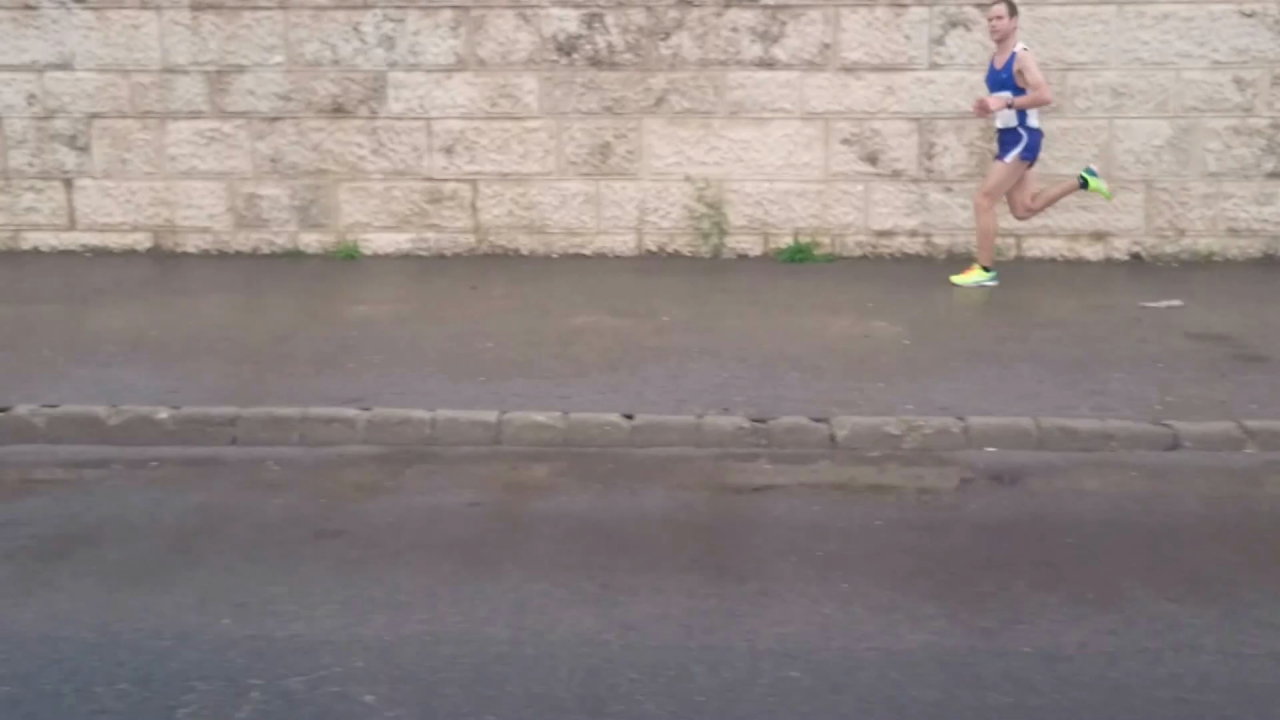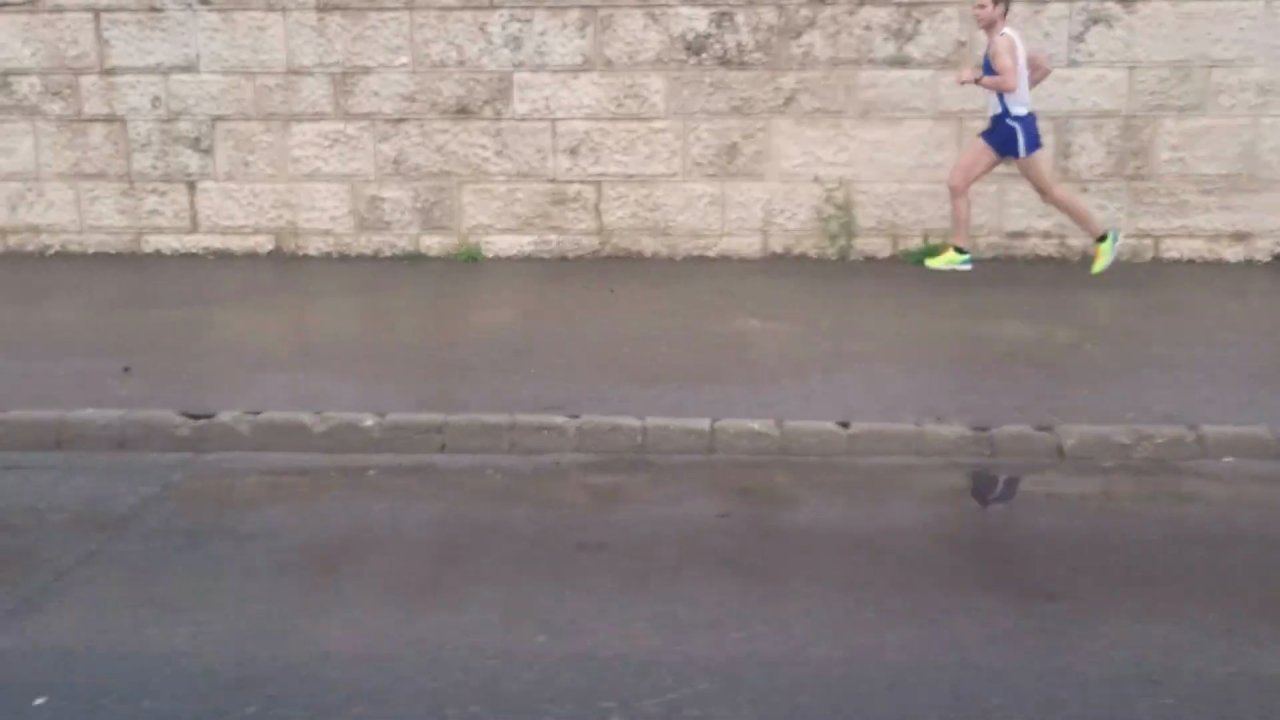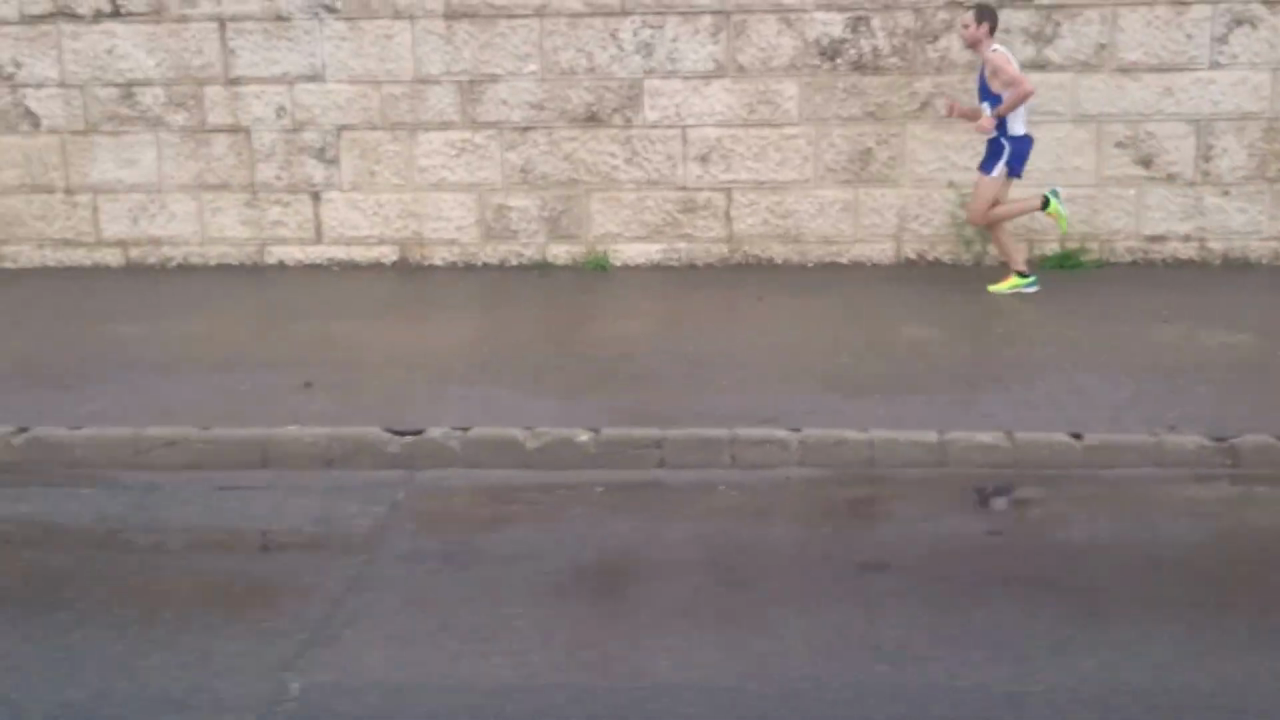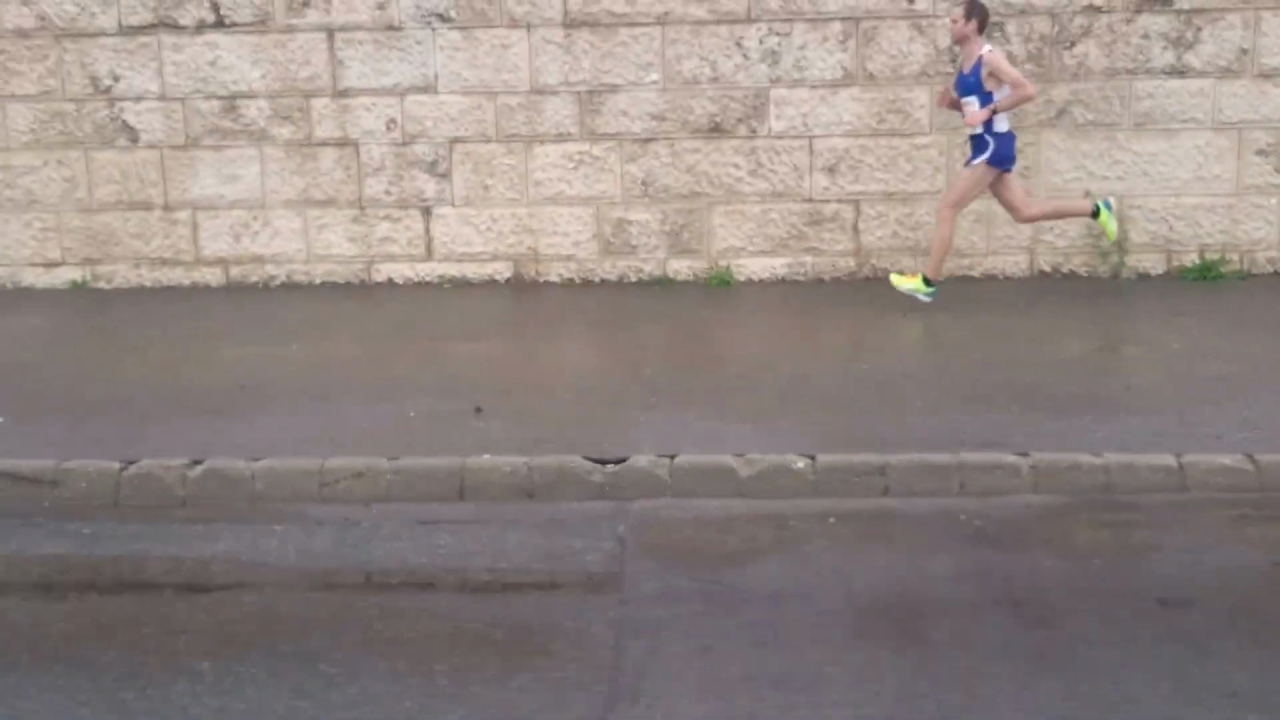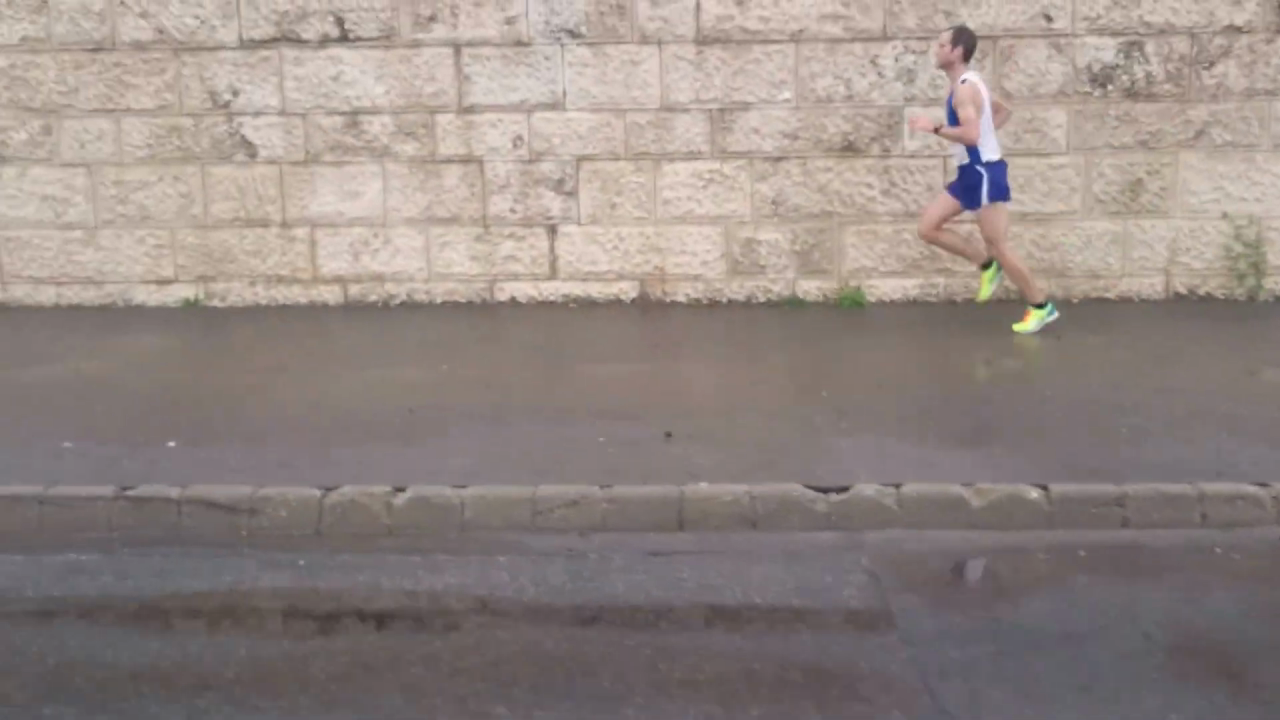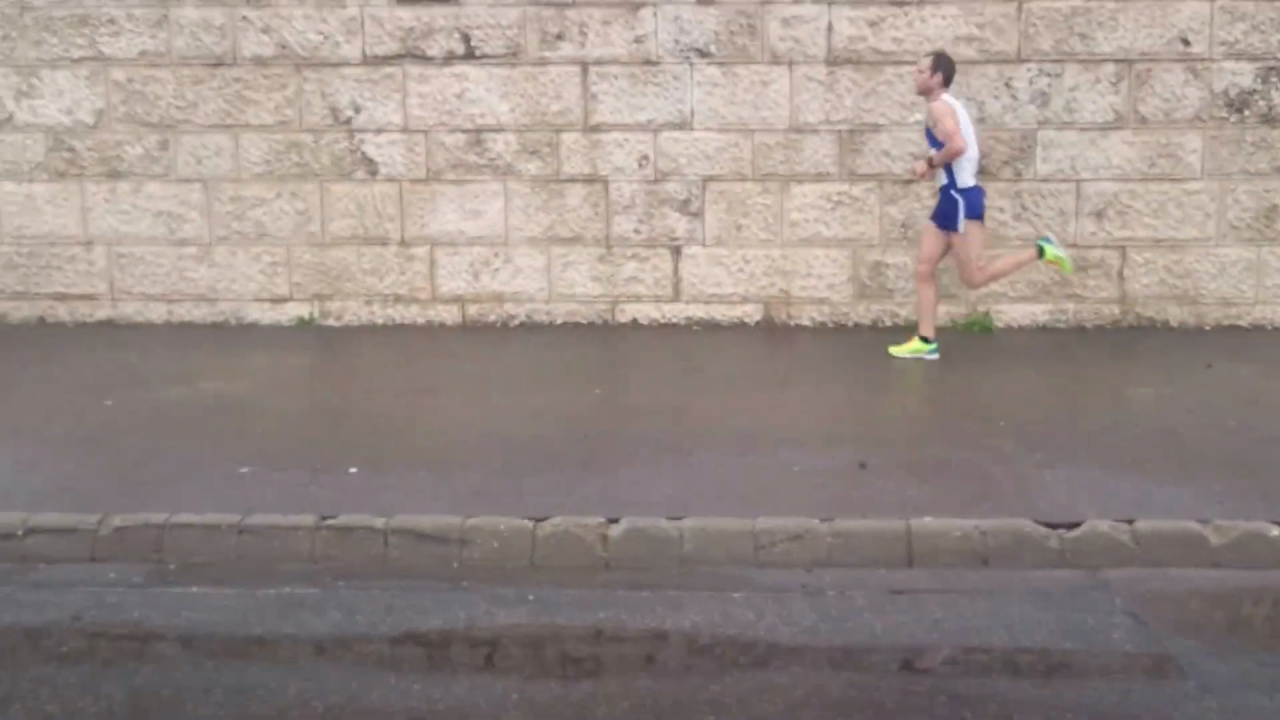
dt=0.2s
person 1, frame 1
left shoulder: (1022, 56)
right shoulder: (996, 58)
left elbow: (1045, 97)
left wrist: (1006, 104)
right wrist: (986, 107)
left hip: (1022, 138)
right hip: (1009, 139)
left knee: (982, 201)
right knee: (1023, 211)
left ankle: (985, 269)
right ankle: (1083, 182)
person 1, frame 2
left shoulder: (1002, 40)
right shoulder: (1004, 40)
left elbow: (1009, 83)
right elbow: (1043, 68)
left wrist: (974, 78)
left hip: (1014, 129)
right hip: (1000, 128)
left knee: (1049, 194)
right knee: (956, 181)
left ankle: (1103, 239)
right ankle: (959, 253)
person 1, frame 3
left shoulder: (995, 57)
right shoulder: (993, 60)
left elbow: (1027, 88)
left wrist: (995, 116)
right wrist: (962, 112)
left hip: (1007, 147)
right hip: (1002, 145)
left knee: (978, 217)
right knee: (987, 217)
left ankle: (1045, 203)
right ankle: (1022, 275)
person 1, frame 4
left shoulder: (991, 58)
right shoulder: (967, 61)
left elbow: (1028, 92)
left wrist: (989, 112)
right wrist: (949, 100)
left hip: (993, 145)
right hip: (987, 146)
left knee: (947, 208)
right knee: (1024, 213)
left ankle: (927, 283)
right ankle: (1095, 210)
person 1, frame 5
left shoulder: (966, 86)
right shoulder: (966, 83)
left elbow: (970, 134)
right elbow: (1004, 111)
left wrist: (933, 127)
left hip: (984, 175)
right hip: (971, 174)
left knee: (999, 248)
right knee: (925, 229)
left ankle: (1040, 306)
right ankle: (987, 265)
person 1, frame 6
left shoulder: (939, 107)
right shoulder: (951, 108)
left elbow: (958, 145)
right elbow: (972, 155)
left wrist: (929, 163)
right wrist: (933, 167)
left hip: (960, 199)
right hip: (953, 198)
left knee: (974, 278)
right knee: (923, 269)
left ankle: (1040, 250)
right ankle: (925, 341)
